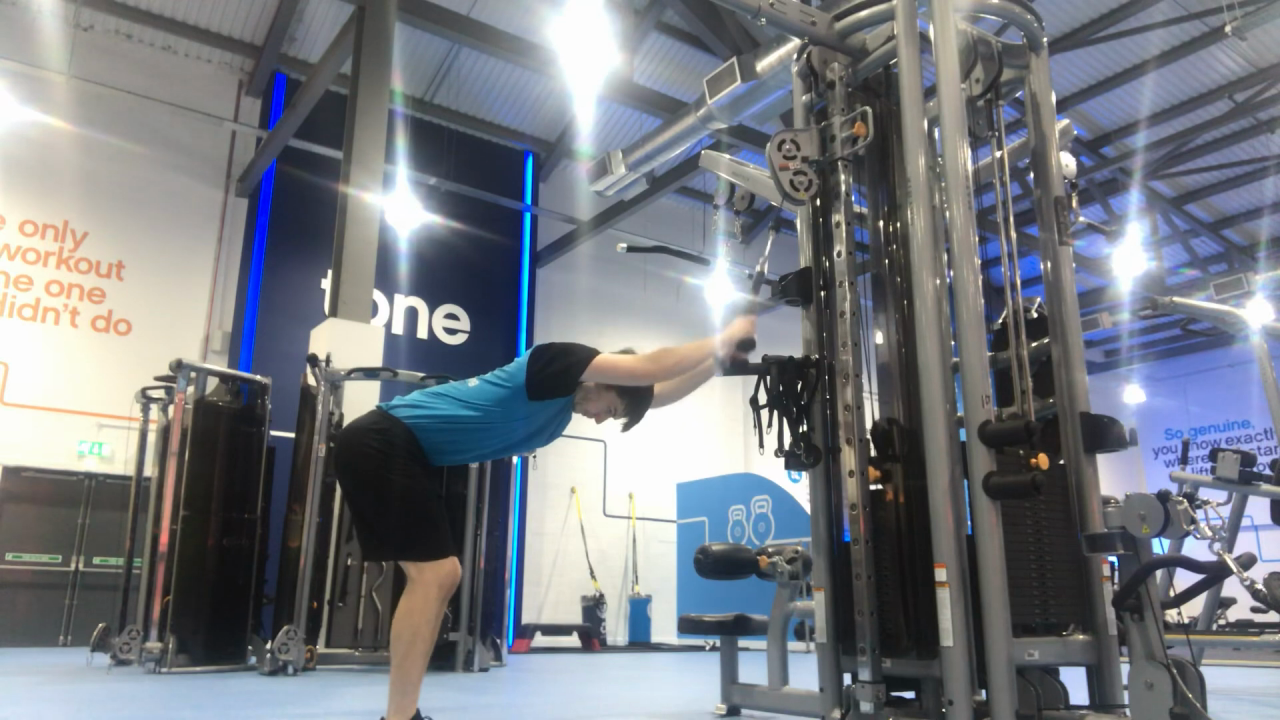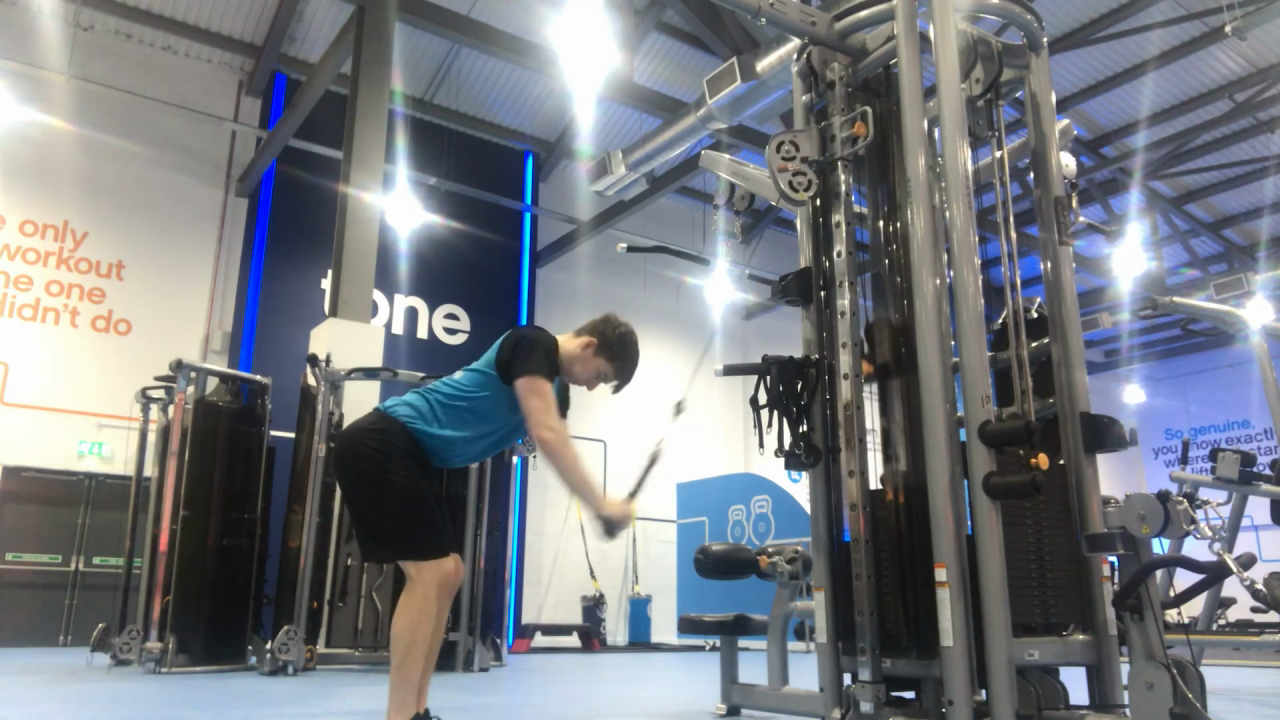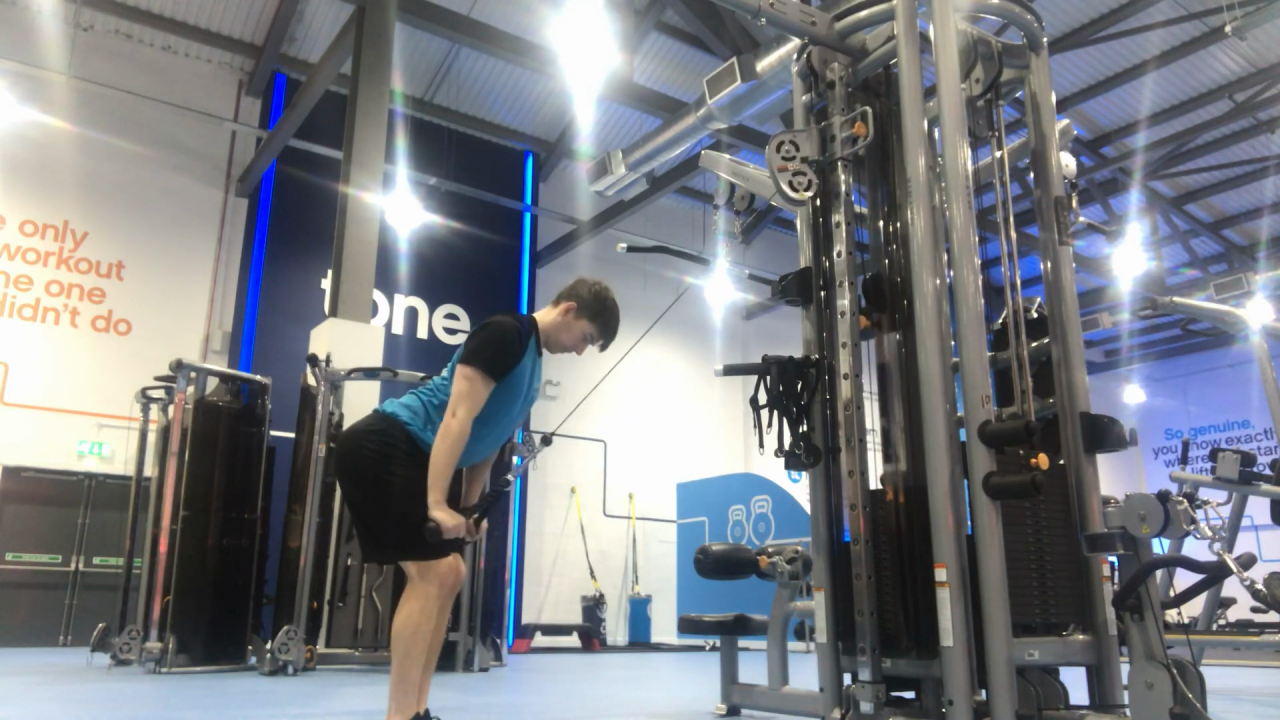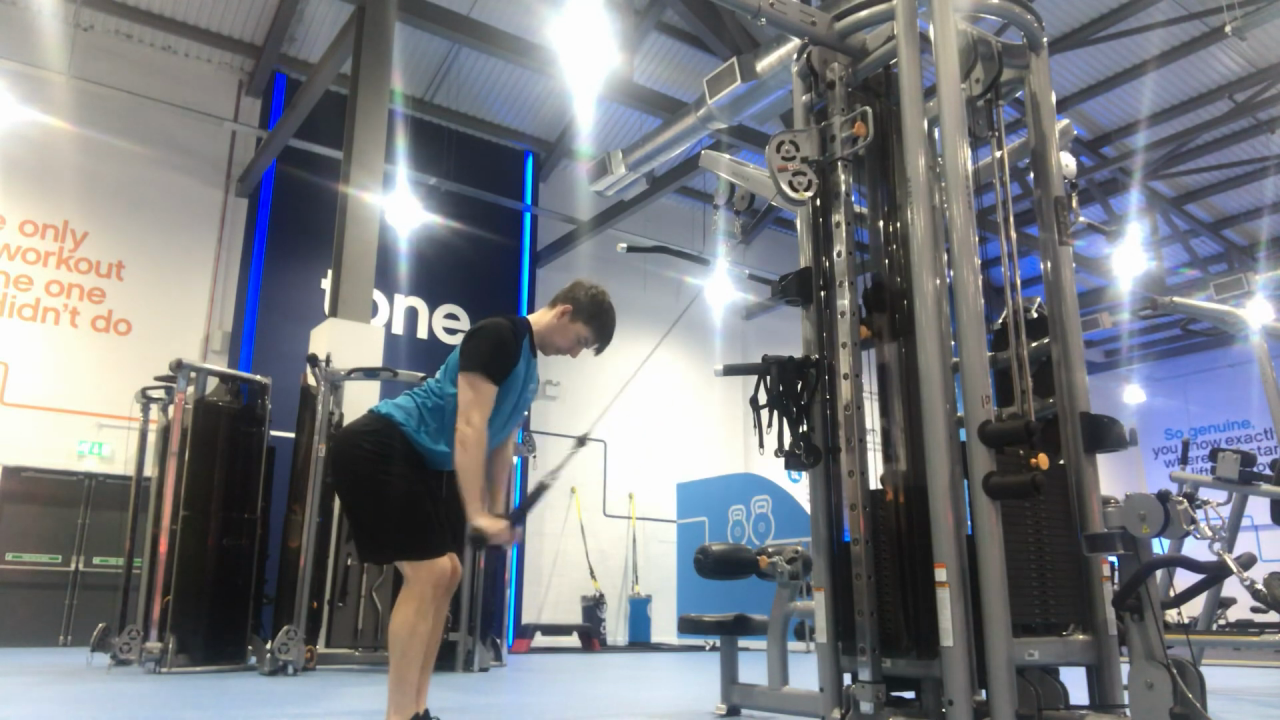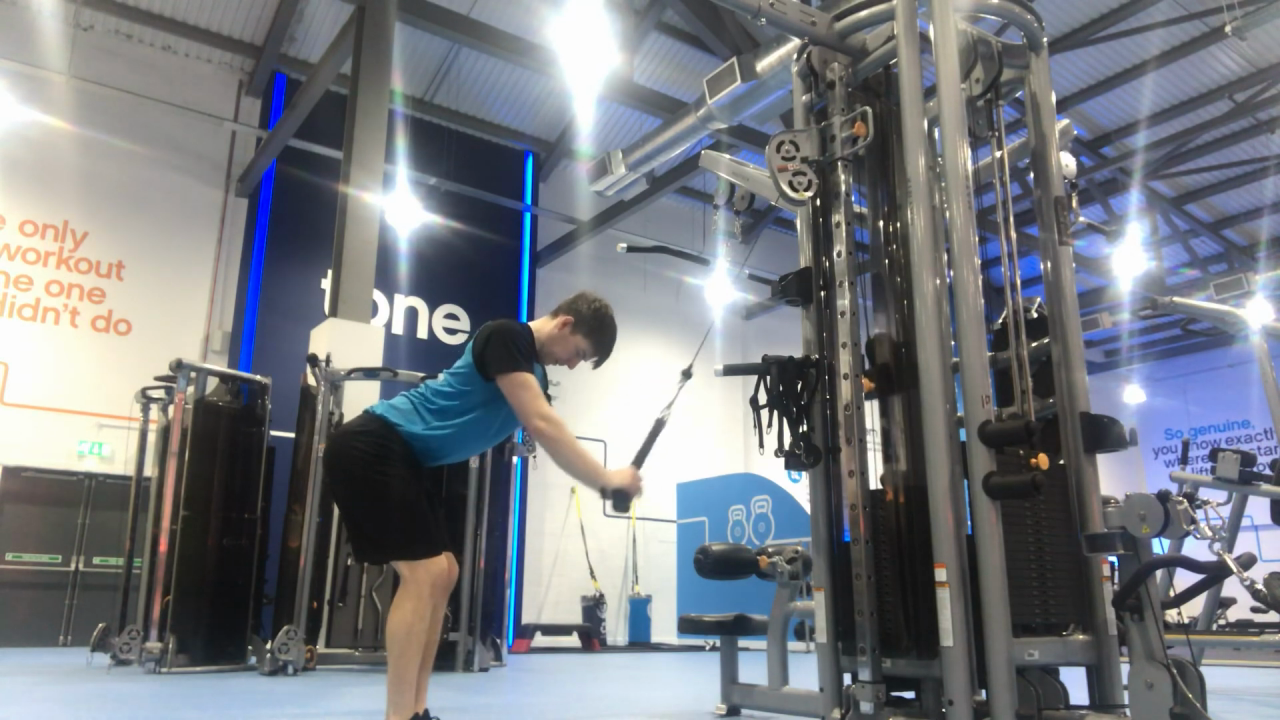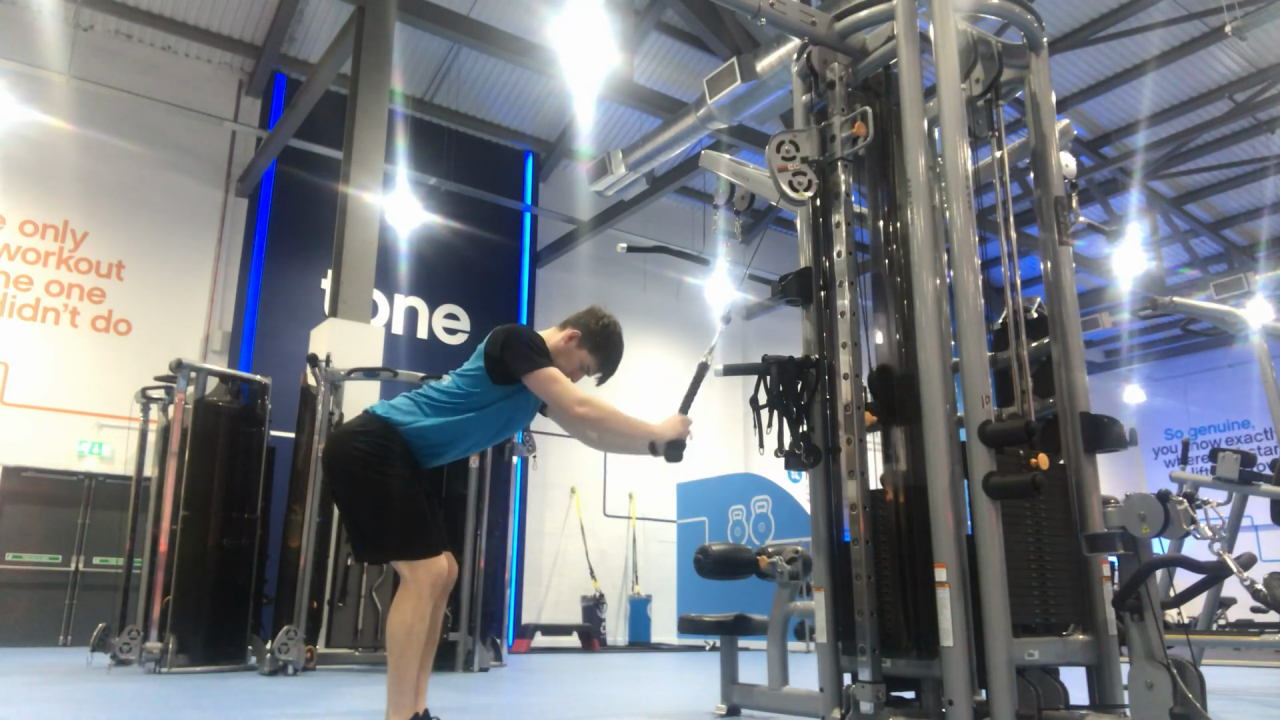
dt=0.5s
person 1, frame 1
left shoulder: (566, 391)
right shoulder: (557, 363)
left elbow: (657, 392)
right elbow: (651, 368)
left wrist: (720, 357)
right wrist: (722, 339)
left hip: (407, 453)
right hip: (381, 445)
left knee: (443, 575)
right knee: (431, 574)
person 1, frame 2
left shoulder: (554, 385)
right shoulder: (532, 345)
left elbow: (556, 448)
right elbow: (547, 435)
left wrist: (597, 501)
right wrist: (599, 502)
left hip: (414, 457)
right hip: (381, 446)
left knee: (447, 574)
right knee: (433, 573)
person 1, frame 3
left shoulder: (532, 362)
right shoulder: (504, 333)
left elbow: (488, 437)
right elbow: (457, 418)
left wrist: (470, 507)
right wrist: (438, 504)
left hip: (410, 456)
right hip: (382, 448)
left knee: (448, 574)
right knee: (430, 574)
person 1, frame 4
left shoulder: (529, 368)
right shoulder: (498, 335)
left elbow: (500, 443)
right elbow: (469, 427)
left wrist: (498, 513)
right wrist: (478, 513)
left hip: (413, 461)
right hip: (377, 448)
left knee: (446, 572)
right knee: (427, 573)
person 1, frame 5
left shoulder: (533, 371)
right shoulder: (506, 337)
left elbow: (552, 435)
right elbow: (541, 425)
left wrist: (602, 482)
right wrist: (604, 478)
left hip: (408, 460)
right hip: (372, 448)
left knee: (441, 573)
right knee: (425, 573)
person 1, frame 6
left shoulder: (540, 380)
right shoulder: (516, 342)
left elbow: (590, 432)
right elbow: (581, 409)
left wrist: (655, 442)
right wrist: (658, 432)
left hip: (394, 456)
right hip: (369, 448)
left knee: (440, 572)
right knee: (424, 574)
